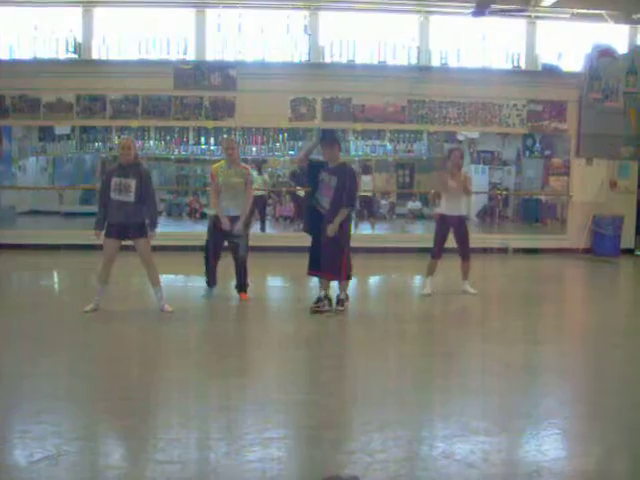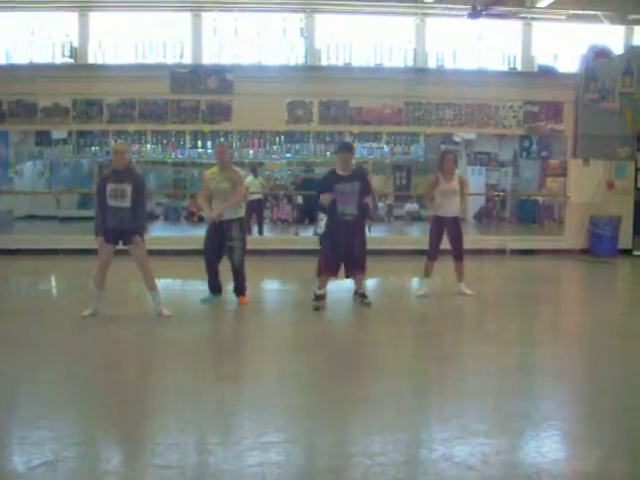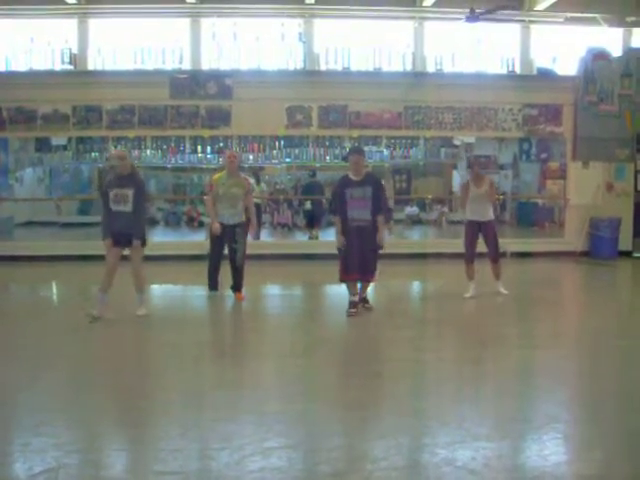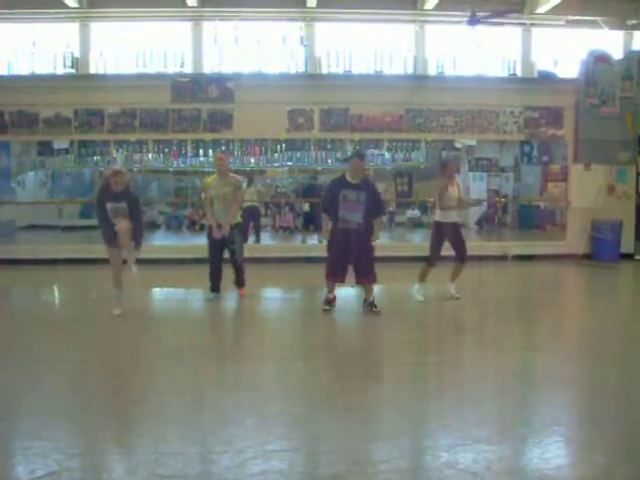
dt=1s
person 1, frame 1
left shoulder: (348, 172)
right shoulder: (322, 167)
left elbow: (348, 203)
right elbow: (302, 160)
left wrist: (335, 223)
right wrist: (315, 142)
left hip: (337, 224)
right hip: (320, 222)
left knee: (340, 260)
right knee: (319, 259)
left ankle: (342, 296)
right ankle: (324, 297)
person 1, frame 2
left shoulder: (361, 174)
right shoulder: (330, 177)
left elbow: (368, 195)
right elbow: (321, 200)
left wrist: (369, 201)
right wrist: (324, 199)
left hip: (356, 224)
right hip: (335, 224)
left knee: (359, 258)
right knee: (328, 258)
left ankle: (360, 290)
right ankle: (320, 293)
person 1, frame 3
left shoulder: (374, 181)
right shoulder: (342, 183)
left elbow: (381, 209)
right elbow: (336, 211)
left wrist: (381, 230)
right wrist: (338, 233)
left hip: (369, 231)
right hip: (349, 231)
left knee: (368, 265)
right knee: (350, 265)
left ankle: (362, 295)
right ankle: (353, 299)
person 1, frame 4
left shoulder: (369, 186)
right shoulder: (336, 184)
left elbow: (378, 212)
right elbow: (326, 209)
left wrist: (376, 231)
right wrist: (326, 228)
left hip: (362, 234)
right hip: (339, 233)
left knee: (366, 267)
right knee: (334, 266)
left ankle: (369, 300)
right ankle: (329, 296)
person 2, frame 1
left shoulder: (142, 173)
right shoulder: (111, 173)
left elbow: (150, 200)
right elbow: (103, 200)
left wrist: (153, 225)
right wrist: (99, 224)
left hip: (137, 223)
right hip: (115, 223)
left knee: (148, 261)
right knee: (107, 261)
left ankle: (162, 302)
right ankle: (96, 301)
person 2, frame 2
left shoulder: (137, 178)
right shoulder: (105, 179)
left elbow: (141, 207)
right elbow: (100, 207)
left wrist: (140, 231)
right wrist: (98, 231)
left hip: (131, 229)
right hip: (110, 229)
left knee: (144, 266)
right knee: (102, 266)
left ankle: (159, 306)
right ankle: (94, 306)
person 2, frame 3
left shoulder: (138, 183)
right shoulder: (109, 184)
left elbow: (142, 211)
right elbow: (106, 211)
left wrist: (138, 235)
right wrist: (107, 235)
left hip: (134, 232)
right hip: (116, 232)
left knee: (137, 269)
right knee: (109, 269)
left ankle: (141, 304)
right ankle: (100, 308)
person 2, frame 4
left shoulder: (131, 196)
right shoulder: (102, 195)
left elbow: (137, 219)
right elbow: (102, 221)
left wrist: (138, 244)
right wrist: (111, 243)
left hip: (128, 230)
right hip: (111, 233)
left knee: (121, 227)
right knee: (115, 267)
left ankle: (131, 261)
right ankle: (118, 303)
person 3, frame 1
left shoulder: (246, 170)
right shoulder: (216, 169)
left elbow: (249, 197)
right elbow: (213, 196)
left wrist: (242, 220)
right wrist: (222, 218)
left hip: (239, 218)
right hip: (219, 217)
left knee: (240, 255)
right knee: (212, 252)
left ankle: (242, 289)
right ankle: (211, 284)
person 3, frame 2
left shoulder: (236, 174)
right shoulder: (209, 175)
left elbow: (240, 196)
right elbow: (202, 197)
left wrist: (219, 212)
right wrist: (208, 213)
left hip: (235, 220)
right hip: (215, 220)
left knee: (237, 258)
right knee: (210, 257)
left ankle: (240, 292)
right ankle: (215, 292)
person 3, frame 3
left shoulder: (245, 181)
right shoulder: (216, 179)
left elbow: (250, 204)
right elbow: (209, 202)
left wrist: (253, 224)
right wrist: (214, 222)
left hip: (238, 224)
right hip: (219, 223)
left knee: (238, 258)
right knee: (214, 257)
left ankle: (237, 289)
right ankle: (212, 288)
person 3, frame 4
left shoulder: (236, 180)
right shoulder: (209, 182)
left elbow: (237, 204)
right elbow: (208, 205)
left wrist: (227, 224)
right wrist: (213, 225)
left hip: (232, 224)
right hip: (215, 226)
left knee: (237, 257)
right knee: (214, 259)
left ankle: (240, 285)
right ankle: (214, 289)
person 4, frame 1
left shoulder: (465, 176)
right shoulder: (444, 175)
left elbow: (468, 191)
right elbow: (442, 188)
left wrist: (460, 178)
right wrist: (449, 172)
left hip: (460, 217)
right hip: (444, 216)
left knee: (465, 252)
right knee: (436, 251)
left ankle: (465, 284)
right ankle: (428, 284)
person 4, frame 2
left shoulder: (460, 180)
right shoulder: (435, 179)
left elbow: (463, 197)
right elbow: (428, 198)
left wrist: (463, 206)
right wrist: (432, 205)
left hip: (454, 218)
right hip: (438, 218)
left knee: (459, 253)
right knee: (432, 252)
left ankle: (461, 285)
right ankle: (425, 285)
person 4, frame 3
left shoulder: (489, 182)
right shoulder: (466, 185)
left elbow: (492, 199)
right elbow: (462, 205)
left wrist: (490, 194)
right wrist: (464, 200)
left hip: (488, 221)
right hip: (471, 221)
left knee: (494, 254)
right knee: (469, 255)
left ankle: (499, 284)
right ankle: (471, 287)
person 4, frame 4
left shoulder: (456, 184)
right shoulder: (443, 185)
left elbow: (460, 204)
right elbow: (441, 206)
left wrist: (472, 204)
right wrist: (456, 206)
left hip: (454, 224)
right hip: (441, 224)
left knee: (462, 256)
right knee: (432, 258)
left ankle: (451, 286)
right ankle: (419, 288)
